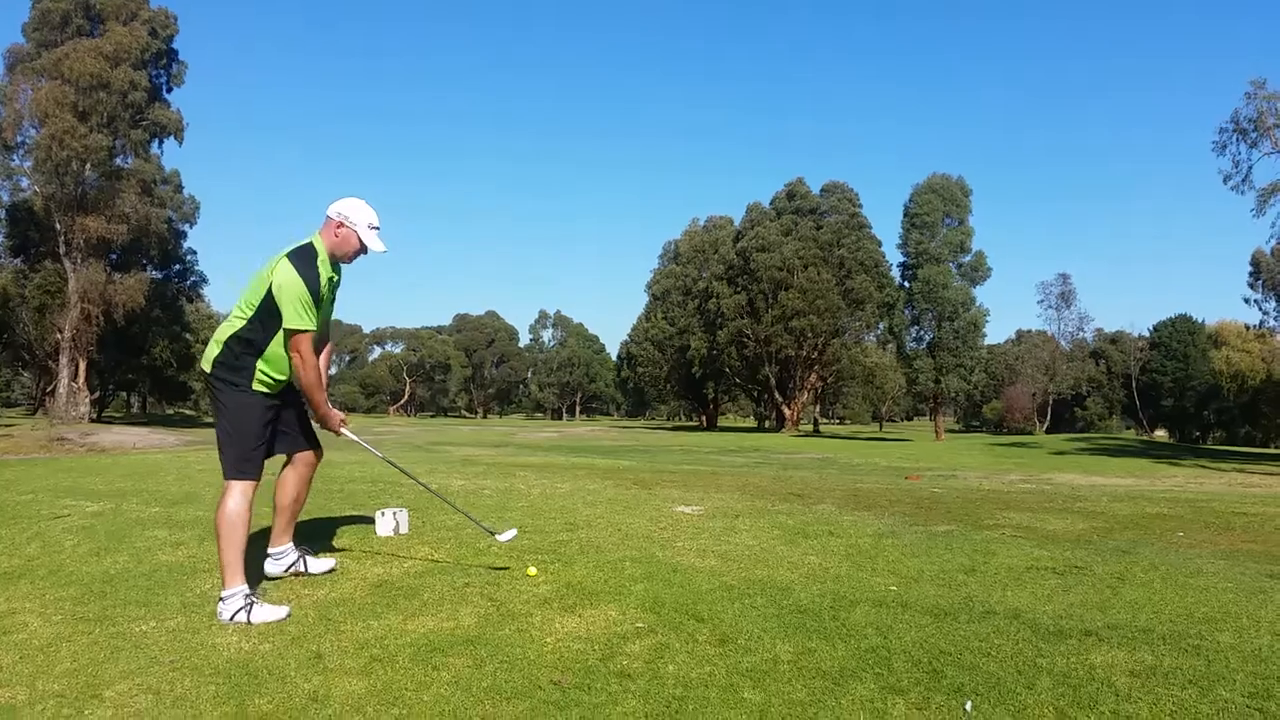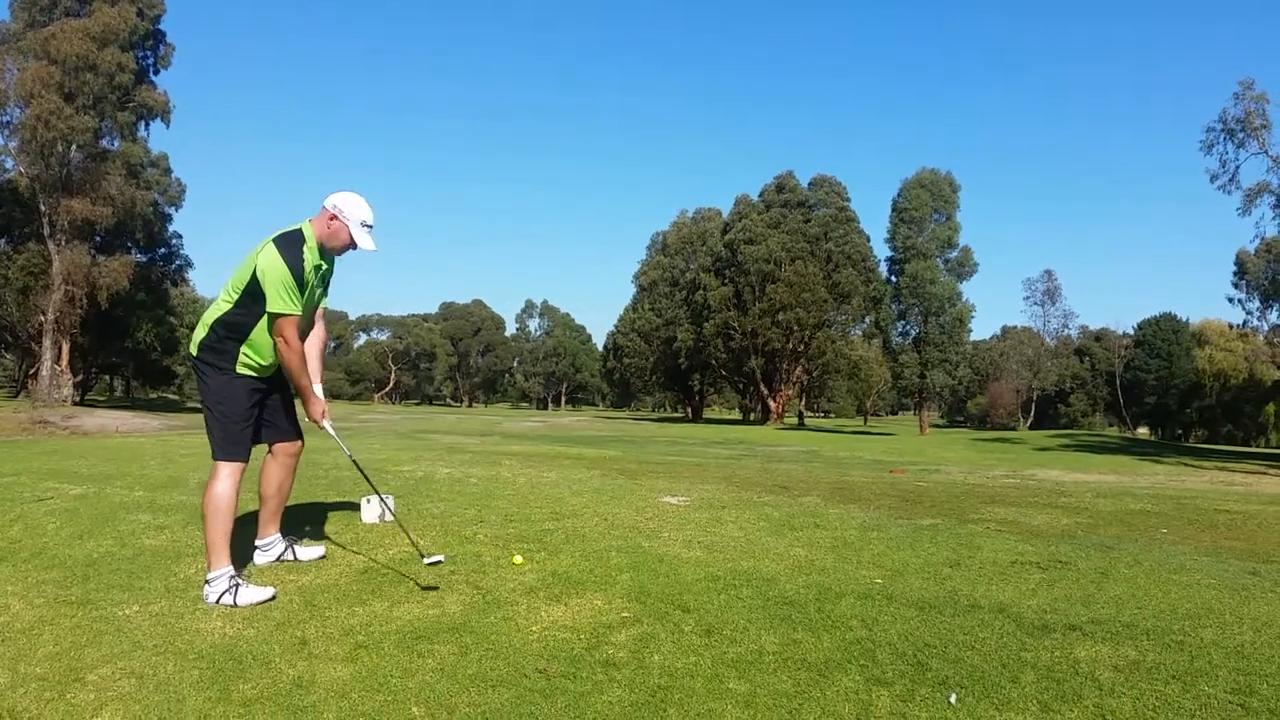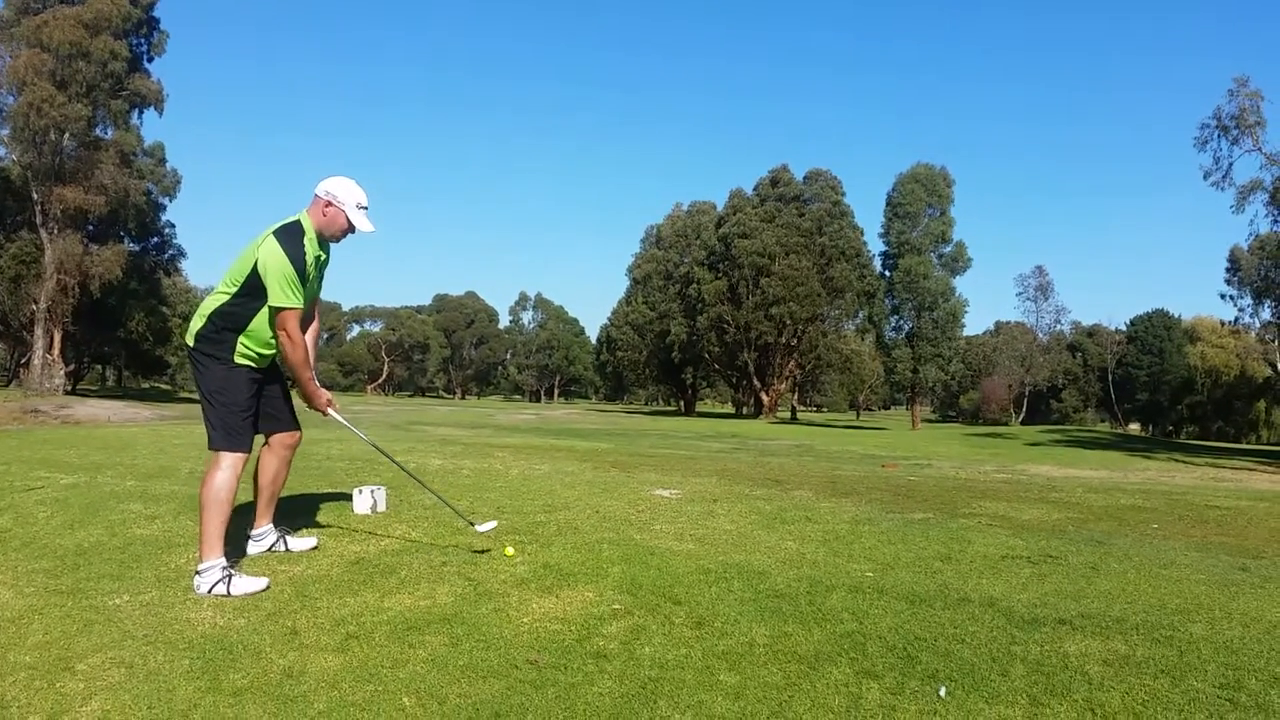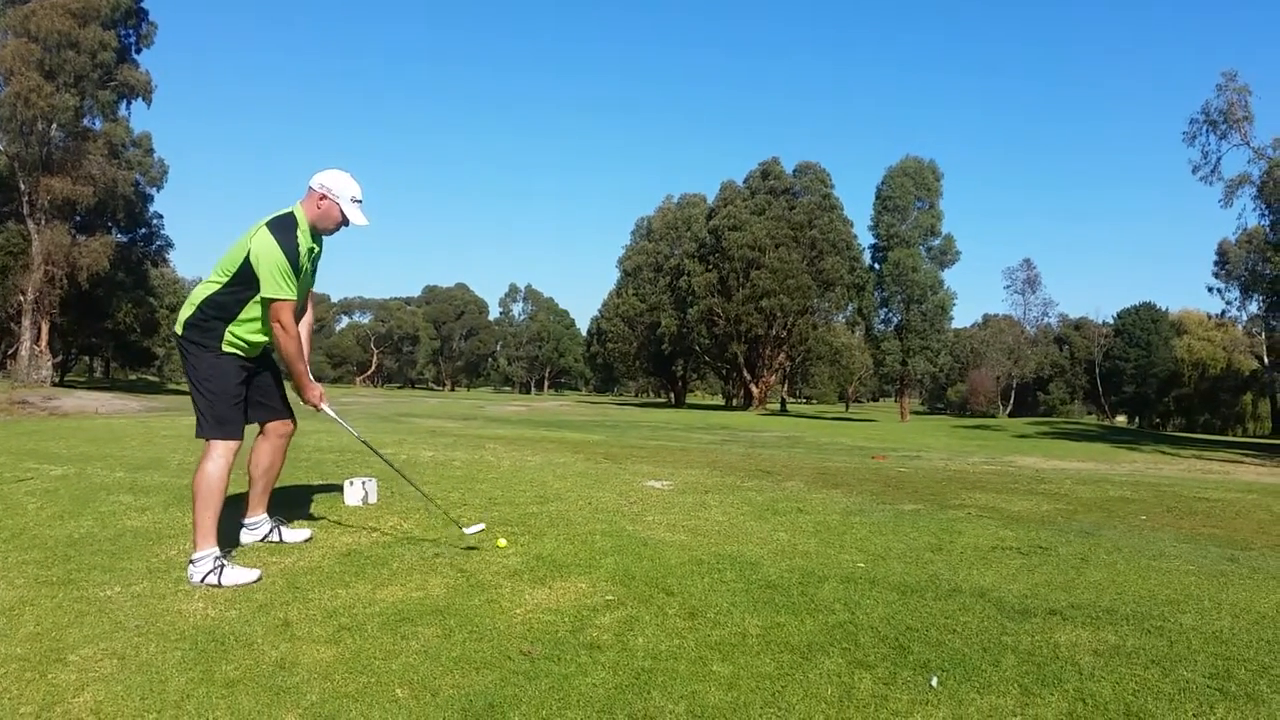
dt=1s
person 1, frame 1
left shoulder: (329, 269)
right shoulder: (299, 271)
left elbow: (321, 340)
right elbow: (302, 353)
left wrist: (321, 399)
right wrist: (323, 411)
left hip: (271, 377)
right hip: (238, 376)
left knee: (305, 453)
right knee: (243, 479)
left ankle: (280, 551)
right ankle: (234, 597)
person 1, frame 2
left shoulder: (323, 259)
right shoulder: (284, 256)
left elbow: (314, 326)
right elbow: (286, 338)
left wrist: (317, 389)
right wrist: (308, 396)
left hip: (263, 364)
right hip: (225, 360)
left knee: (287, 446)
right knee: (231, 461)
left ankle: (268, 542)
right ankle: (219, 578)
person 1, frame 3
left shoulder: (318, 247)
right shoulder: (285, 247)
left elbow: (309, 316)
right elbow: (289, 332)
left wrist: (310, 379)
right wrist: (311, 390)
left hip: (256, 353)
right hip: (220, 350)
left knee: (284, 436)
right knee: (233, 453)
left ankle: (262, 532)
right ankle: (211, 569)
person 1, frame 4
left shoulder: (311, 240)
right shoulder: (279, 239)
left elbow: (303, 309)
right elbow: (282, 323)
left wrist: (304, 372)
right wrist: (304, 383)
left hip: (247, 342)
right hip: (209, 339)
left knee: (280, 424)
right knee: (224, 441)
left ankle: (255, 521)
right ankle: (204, 558)
